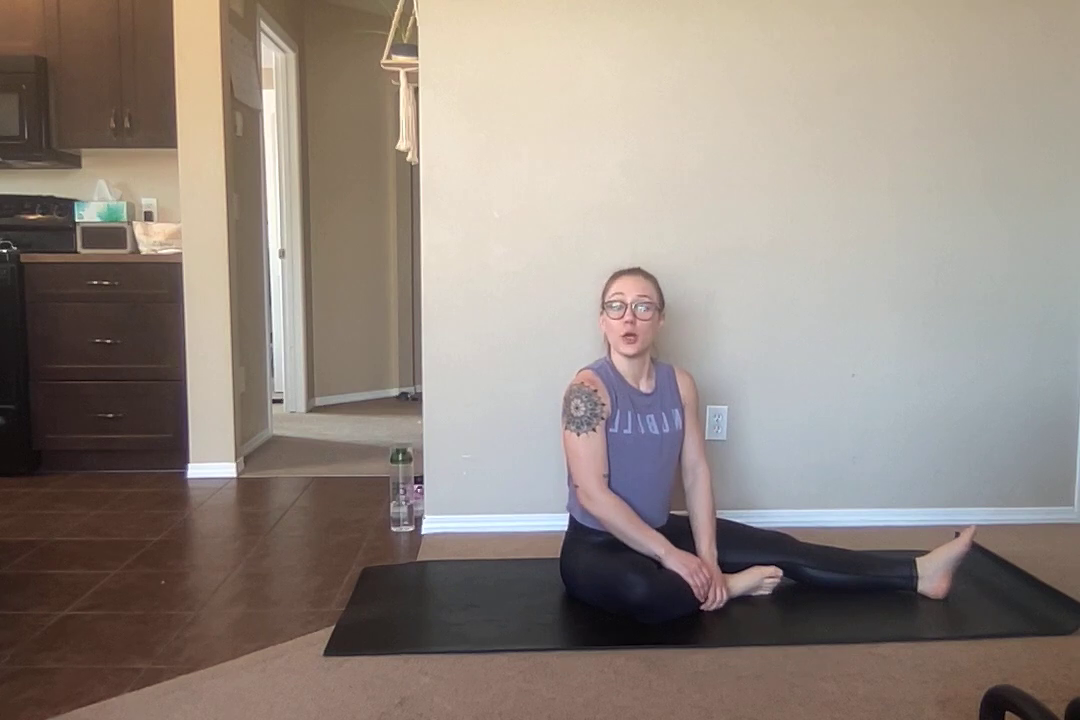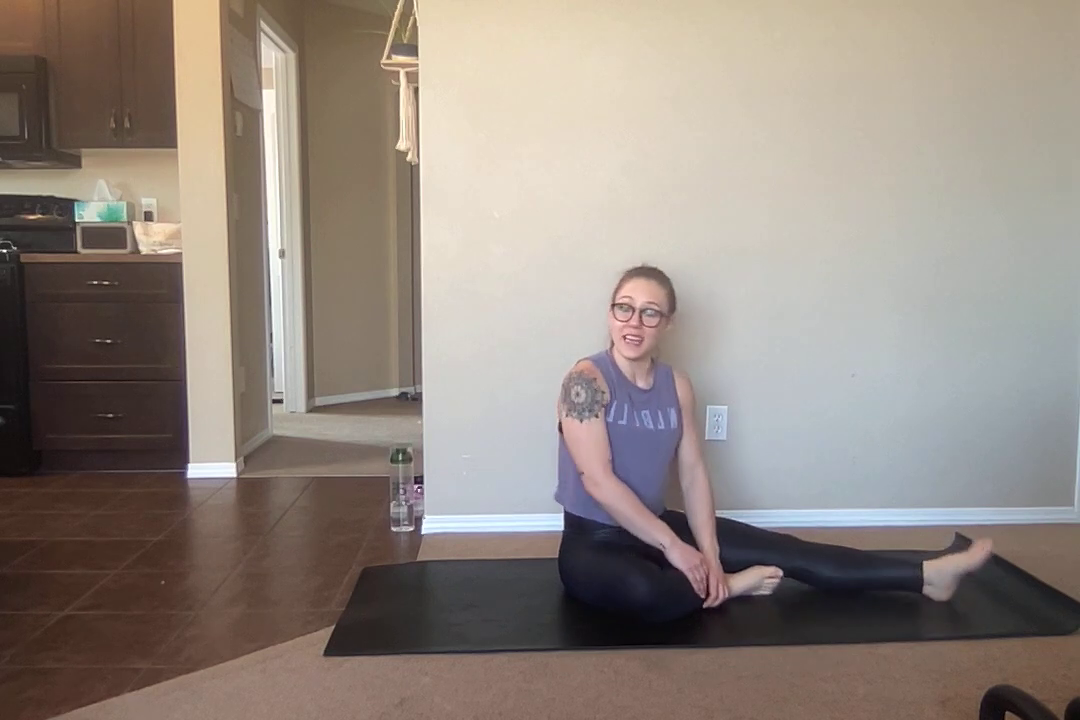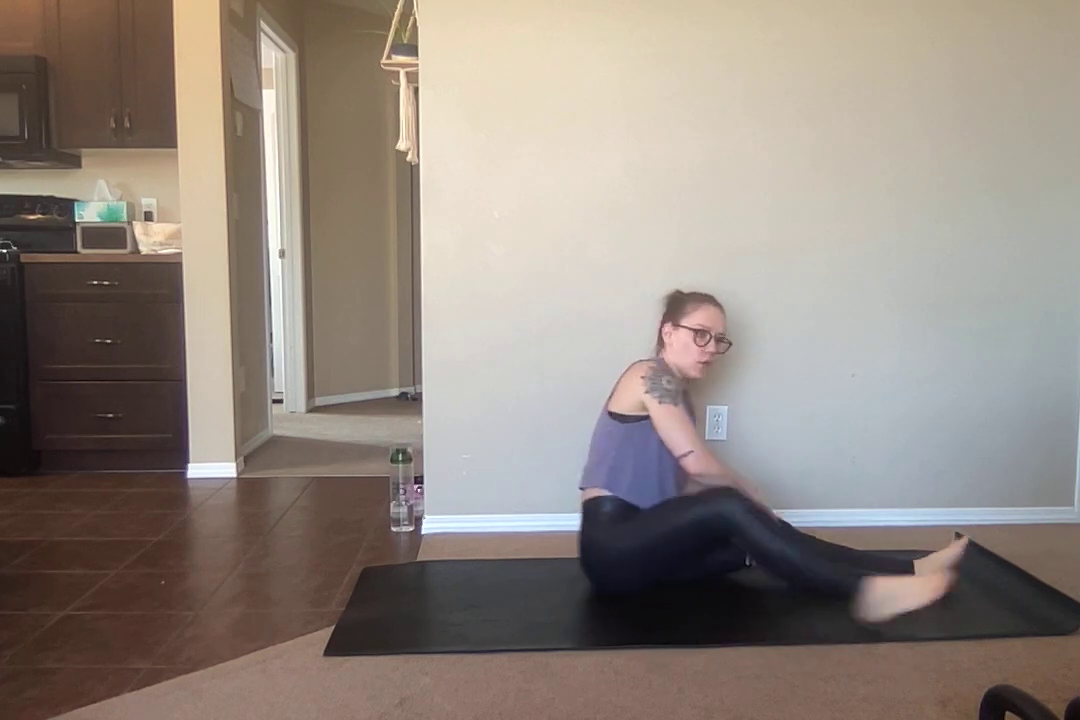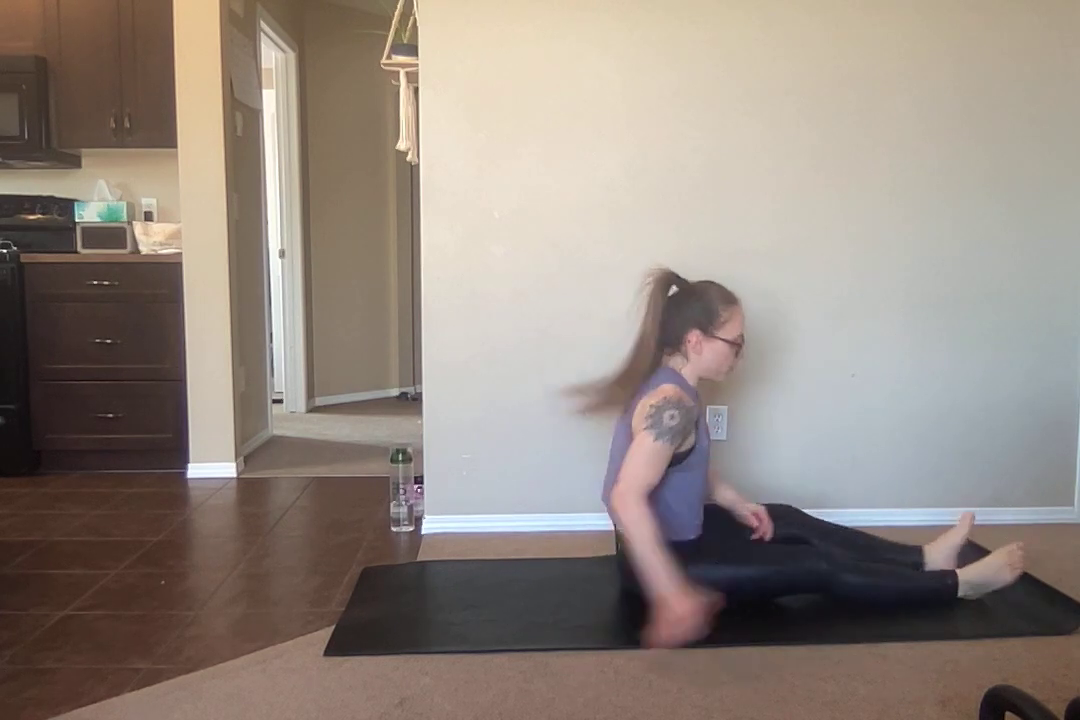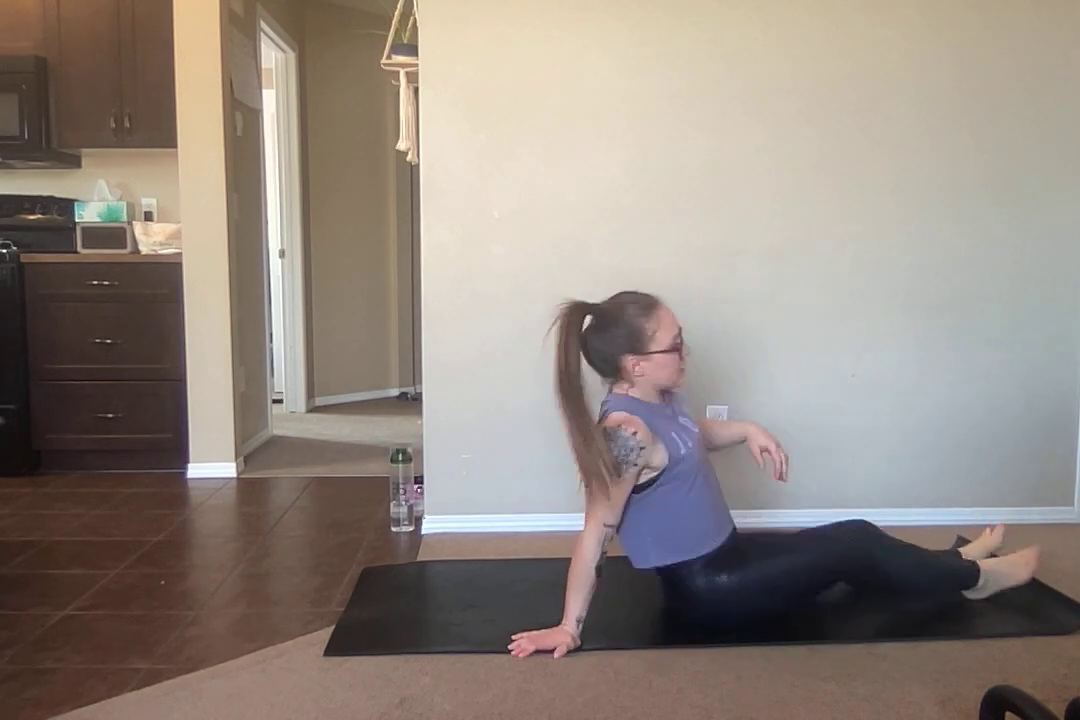
dt=0.7s
person 1, frame 1
left shoulder: (679, 384)
right shoulder: (589, 388)
left elbow: (696, 472)
right elbow: (593, 495)
left wrist: (708, 556)
right wrist: (668, 555)
left hip: (656, 531)
right hip: (596, 547)
left knee: (776, 548)
right knee: (640, 590)
left ankle: (918, 574)
right ankle: (727, 585)
person 1, frame 2
left shoulder: (676, 386)
right shoulder: (587, 379)
left elbow: (693, 474)
right elbow: (599, 482)
left wrist: (709, 553)
right wrist: (674, 547)
left hip: (652, 527)
right hip: (592, 545)
left knee: (778, 548)
right knee: (644, 592)
left ankle: (924, 576)
right ankle: (724, 586)
person 1, frame 3
left shoulder: (680, 396)
right shoulder: (652, 377)
left elbow: (687, 484)
right elbow: (697, 464)
right wrist: (749, 493)
left hip: (635, 540)
right hip: (610, 546)
right knee: (728, 509)
left ankle: (907, 570)
right ankle: (864, 591)
person 1, frame 4
left shoulder: (667, 389)
right shoulder: (672, 404)
right elbow: (627, 499)
left wrist: (738, 504)
right wrist: (669, 592)
left hip: (678, 539)
right hip: (663, 567)
left knee: (788, 522)
right knee: (814, 568)
left ankle: (921, 559)
right ankle: (957, 585)
person 1, frame 5
left shoulder: (655, 399)
right shoulder: (624, 432)
right elbow: (594, 537)
left wrist: (746, 430)
right wrist: (570, 626)
left hip: (720, 551)
right hip: (708, 588)
left knee: (843, 547)
right knee: (858, 540)
left ankle: (957, 562)
right ankle: (975, 578)
